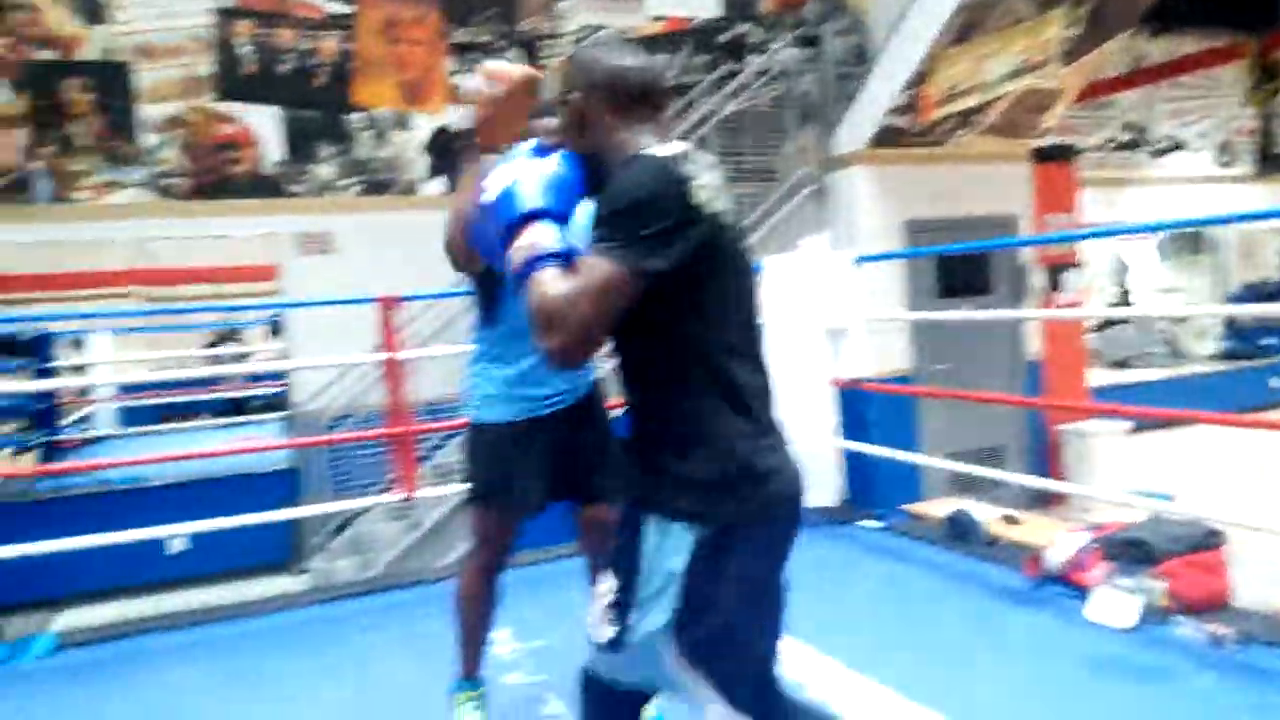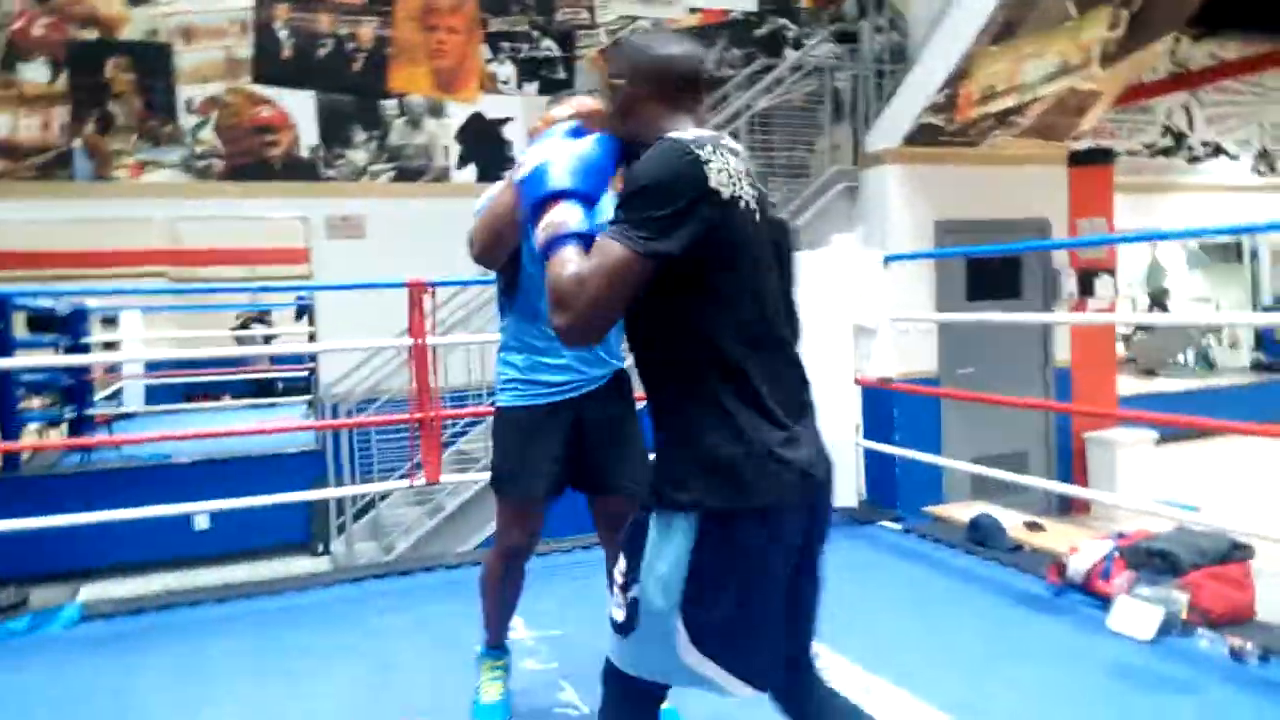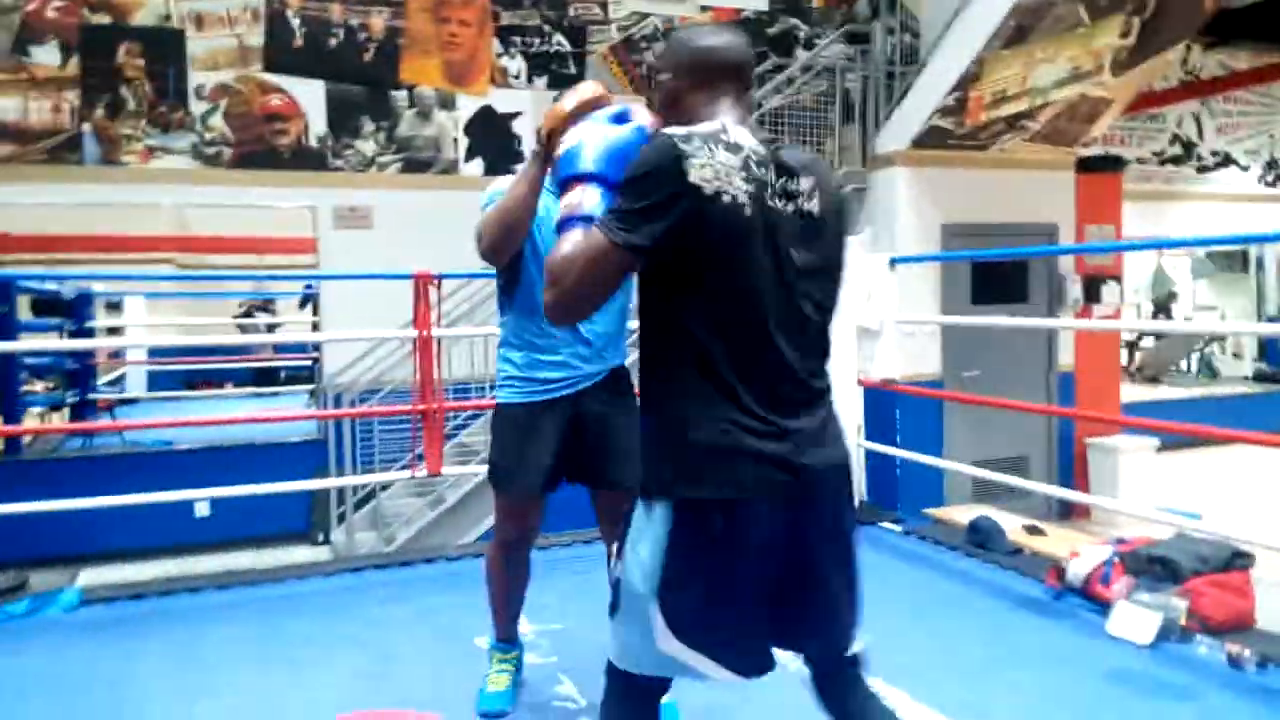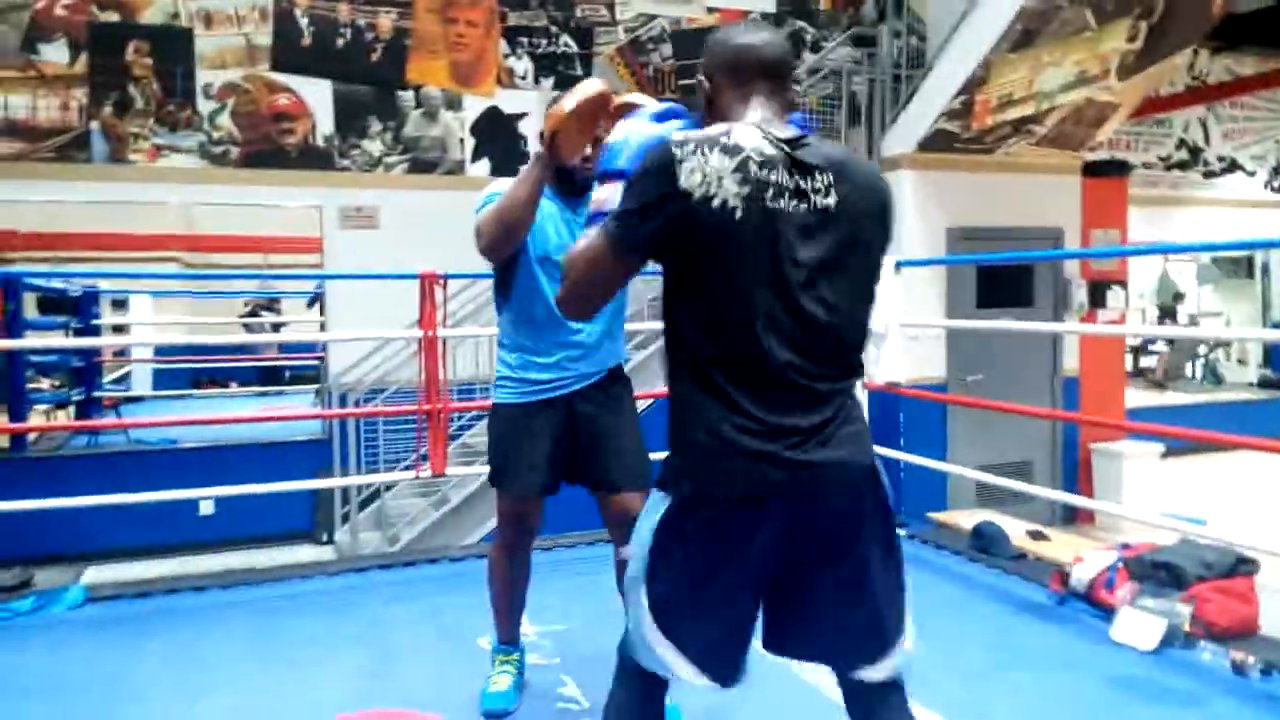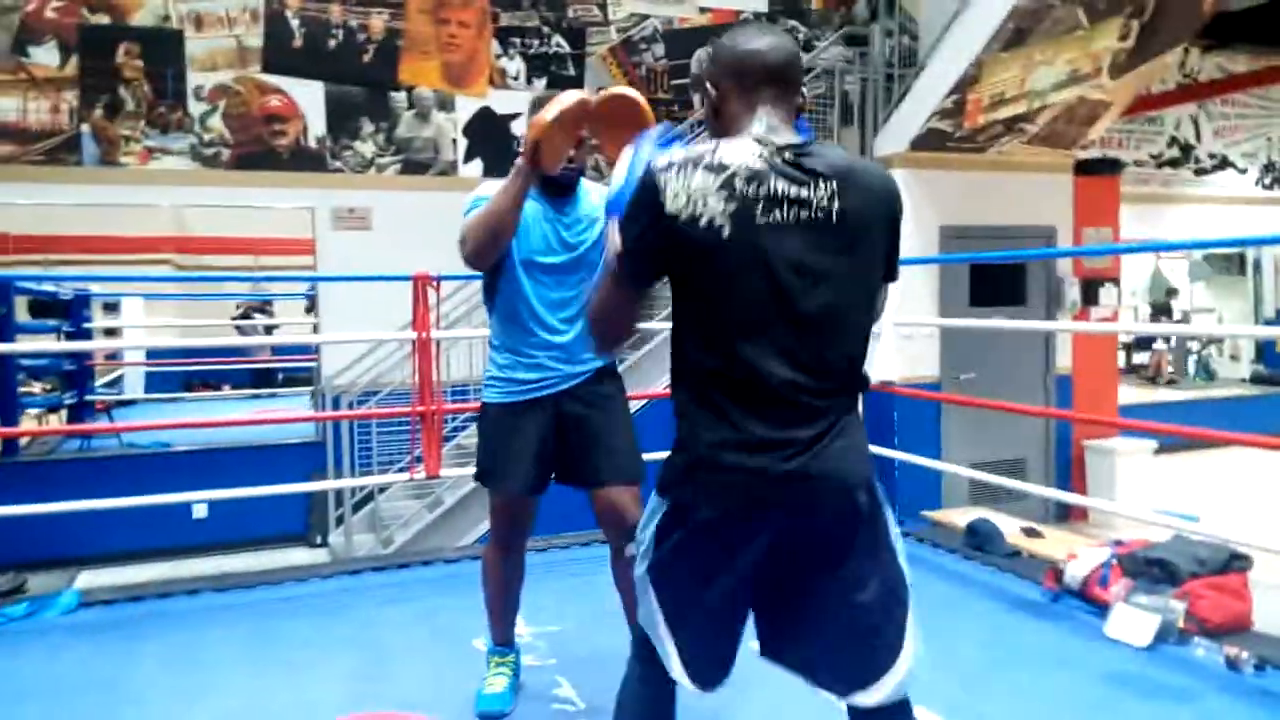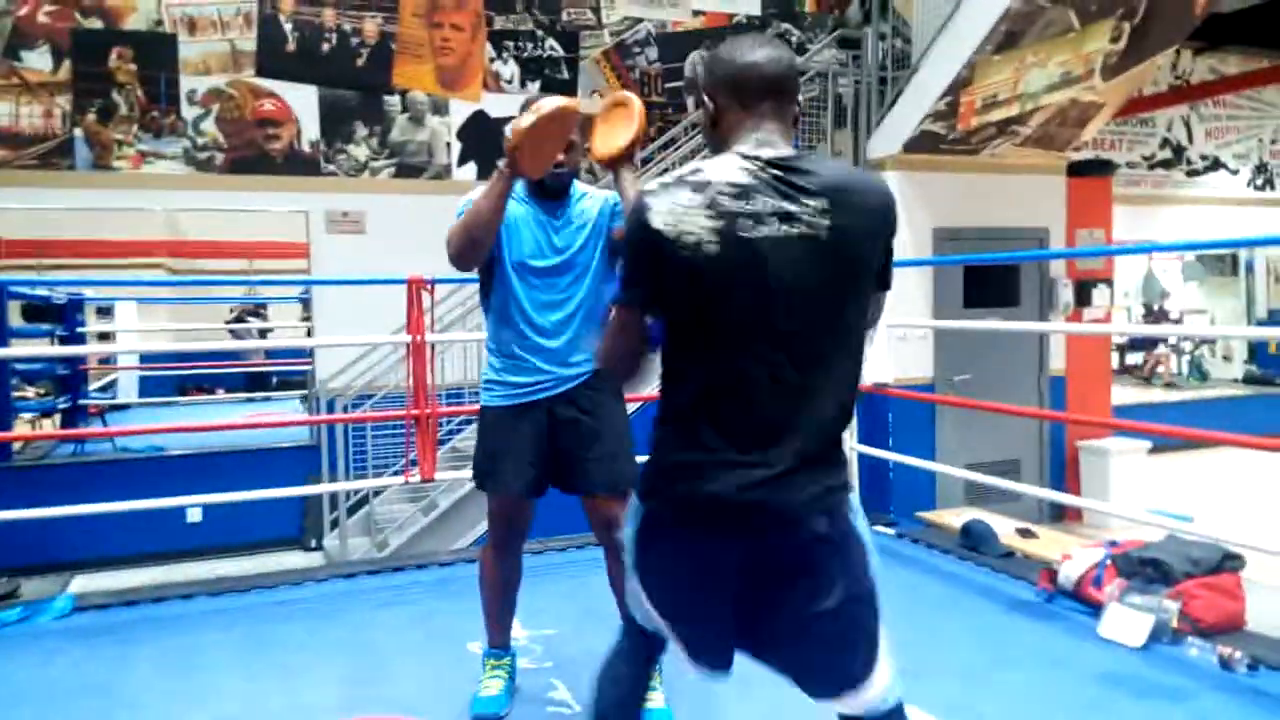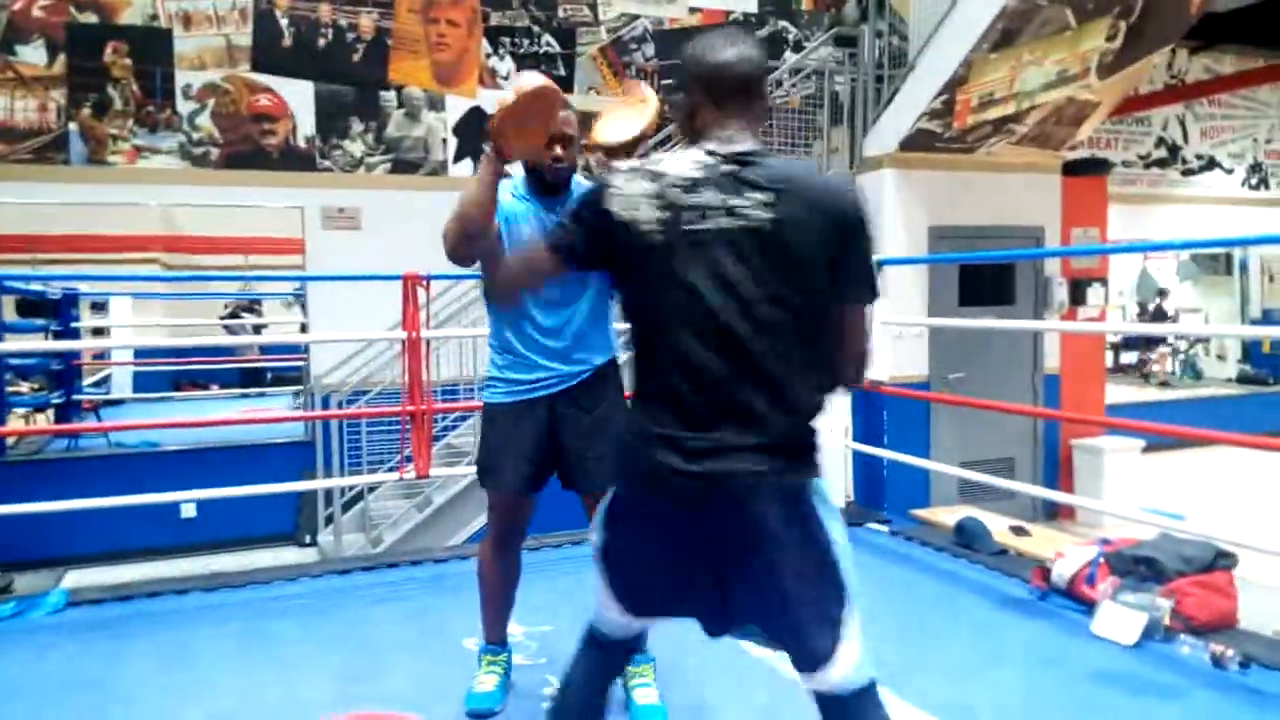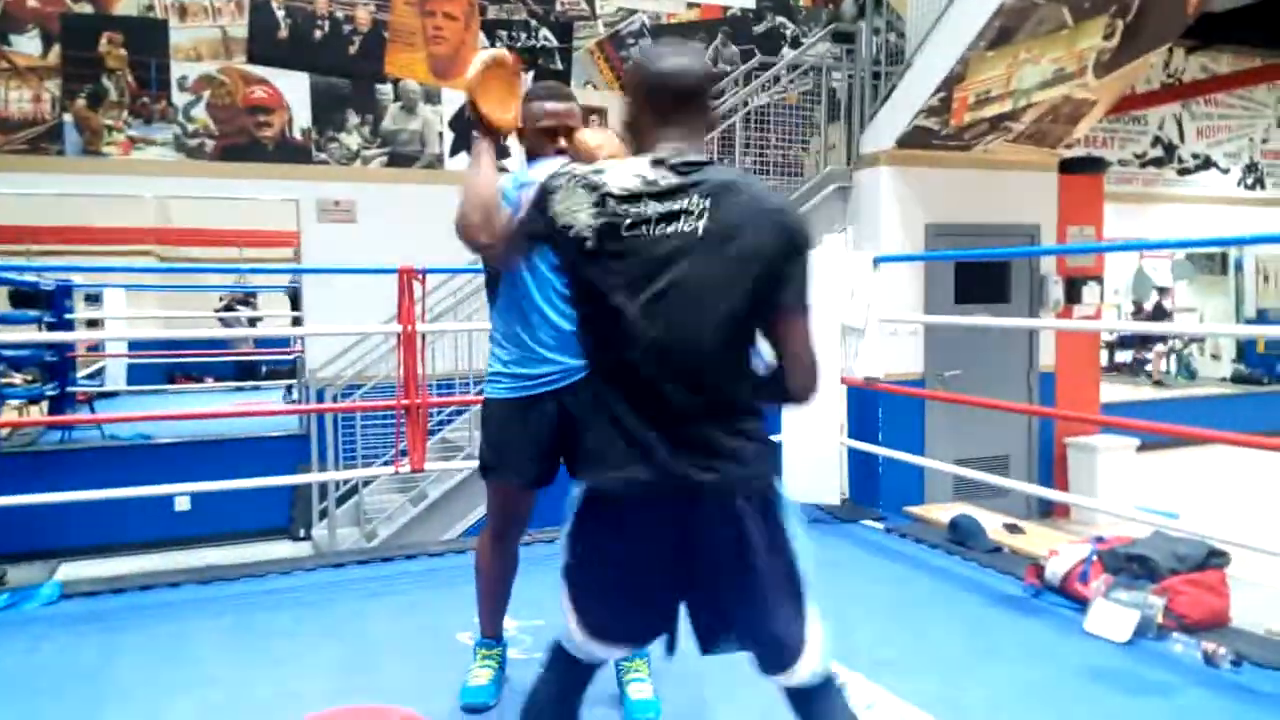
dt=0.1s
person 1, frame 1
left shoulder: (652, 181)
right shoulder: (680, 182)
left elbow: (565, 338)
left wrist: (532, 240)
left hip: (707, 492)
right hip: (740, 482)
person 1, frame 2
left shoulder: (677, 168)
right shoulder: (751, 181)
left elbow: (580, 318)
left wrist: (559, 216)
left hip: (717, 486)
right hip: (789, 473)
person 1, frame 3
left shoulder: (674, 158)
right shoulder: (815, 180)
left elbow: (564, 300)
left wrist: (583, 193)
left hip: (709, 475)
right hip: (815, 467)
person 1, frame 4
left shoulder: (678, 163)
right shoulder: (864, 183)
left elbow: (577, 296)
left wrist: (614, 191)
left hip: (719, 474)
right hip: (840, 471)
person 1, frame 5
left shoulder: (677, 181)
right shoulder: (874, 188)
left elbow: (606, 331)
left wrist: (633, 214)
left hip: (712, 486)
right hip: (836, 483)
left knee: (655, 662)
person 1, frame 6
left shoulder: (666, 205)
right shoulder: (869, 200)
left elbow: (615, 364)
left hip: (686, 496)
right hip: (810, 499)
left knee: (639, 642)
person 1, frame 7
left shoulder: (624, 192)
right shoulder: (830, 201)
left elbow: (504, 282)
right elbow: (849, 364)
left hip: (654, 477)
right hip: (772, 481)
left knee: (607, 644)
person 1, frame 8
left shoulder: (572, 193)
right shoulder: (768, 212)
left elbow: (505, 236)
right elbow: (801, 379)
left hip: (621, 487)
right hip: (733, 483)
left knee: (572, 657)
person 2, frame 1
left shoulder: (587, 211)
right shoulder: (493, 207)
right elbow: (464, 255)
right wrist: (482, 156)
left hip: (576, 399)
right hip: (507, 408)
left knee: (605, 537)
right knee: (490, 550)
person 2, frame 2
left shoulder: (618, 204)
right shoulder: (517, 199)
right elbow: (485, 251)
left hip: (604, 387)
right hip: (530, 393)
left knee: (624, 529)
right knee: (515, 538)
right ankle: (494, 658)
person 2, frame 3
right shoulder: (519, 194)
right elbow: (492, 247)
right wrist: (543, 155)
left hip: (603, 383)
right hip: (529, 390)
left knee: (625, 524)
right knee: (513, 533)
right ankle: (504, 649)
person 2, frame 4
right shoulder: (513, 192)
right elbow: (492, 244)
right wrist: (546, 159)
left hip: (602, 385)
right hip: (526, 391)
left knee: (631, 522)
right knee: (515, 528)
right ankle: (507, 651)
person 2, frame 5
left shoulder: (606, 201)
right shoulder: (498, 195)
right elbow: (476, 253)
right wrist: (528, 167)
left hip: (592, 383)
right hip: (515, 390)
left knee: (625, 521)
right knee: (507, 528)
right ankle: (502, 653)
person 2, frame 6
left shoulder: (601, 207)
right shoulder: (499, 205)
right elbow: (463, 255)
left wrist: (623, 174)
right wrist: (508, 170)
left hip: (588, 387)
right hip: (512, 393)
left knee: (618, 527)
right knee: (504, 529)
left ankle: (644, 663)
right ankle: (498, 656)
person 2, frame 7
right shoulder: (499, 200)
right elbow: (459, 248)
right wrist: (494, 156)
left hip: (591, 383)
right hip: (515, 390)
right knee: (505, 526)
left ankle: (637, 658)
right ankle: (494, 652)
person 2, frame 8
right shoulder: (502, 192)
right elbow: (484, 238)
right wrist: (484, 144)
left hip: (593, 378)
right hip: (518, 385)
right knee: (505, 517)
left ankle: (633, 658)
right ankle: (491, 645)
